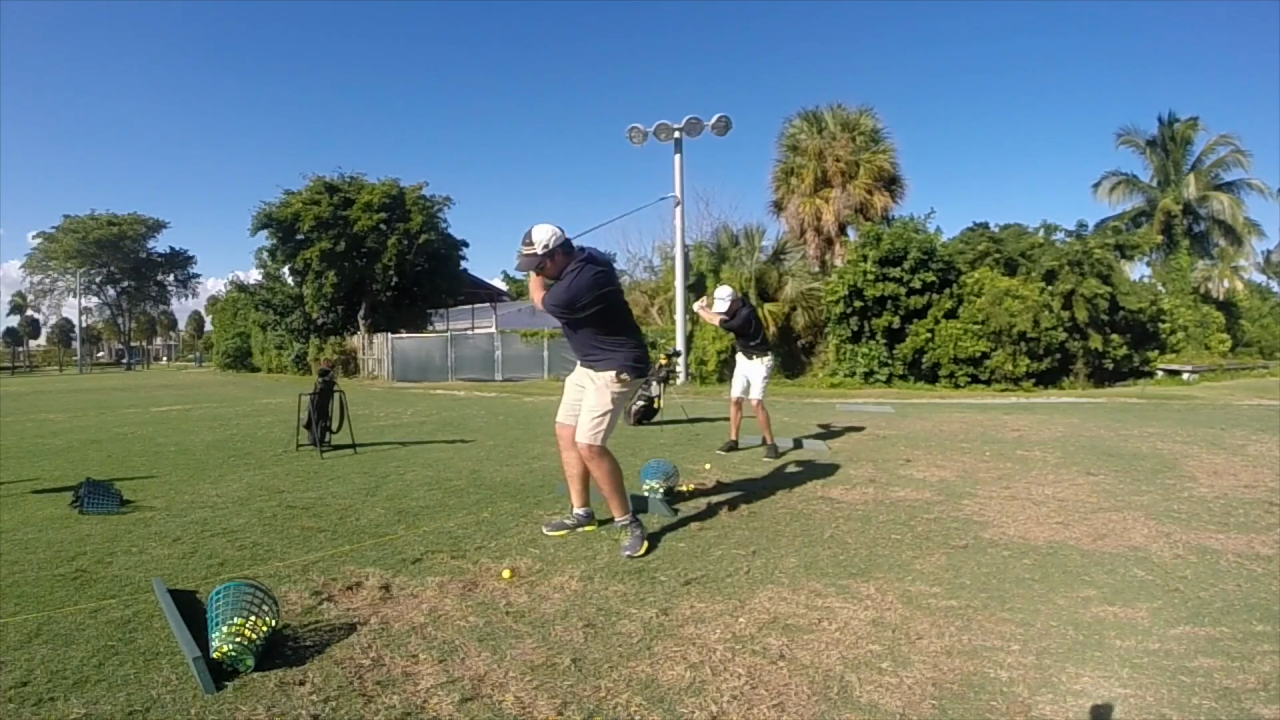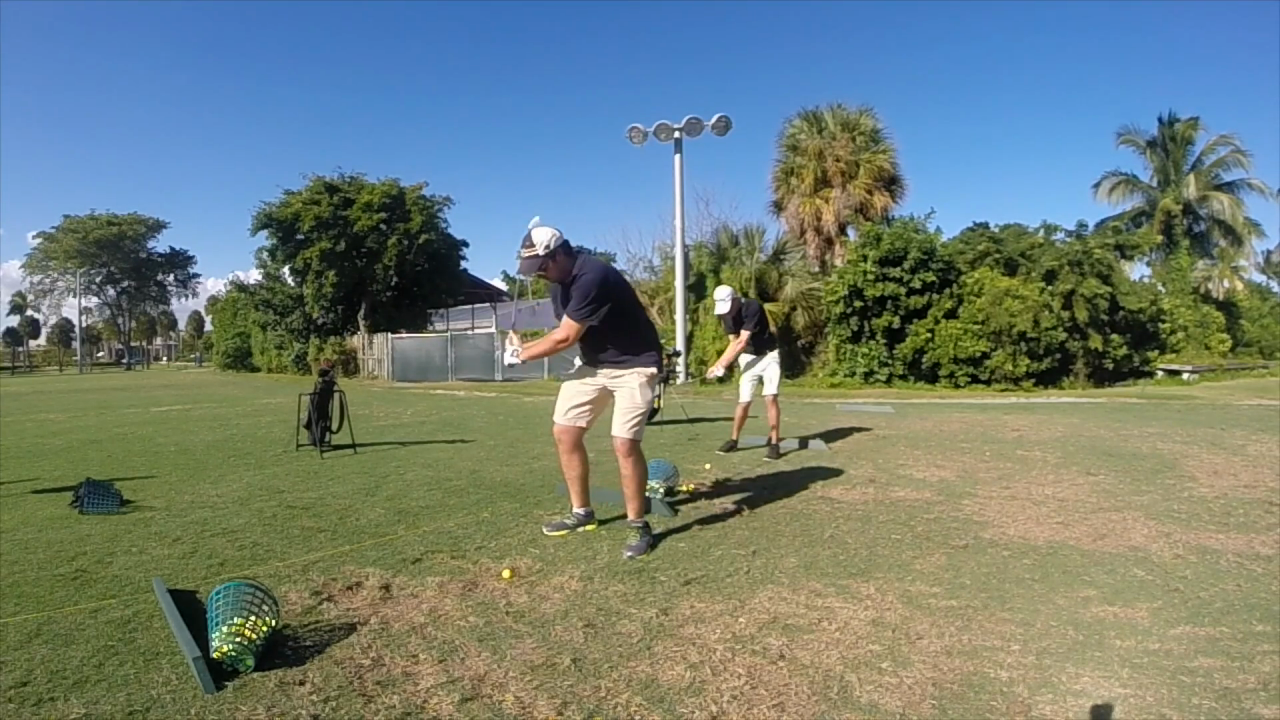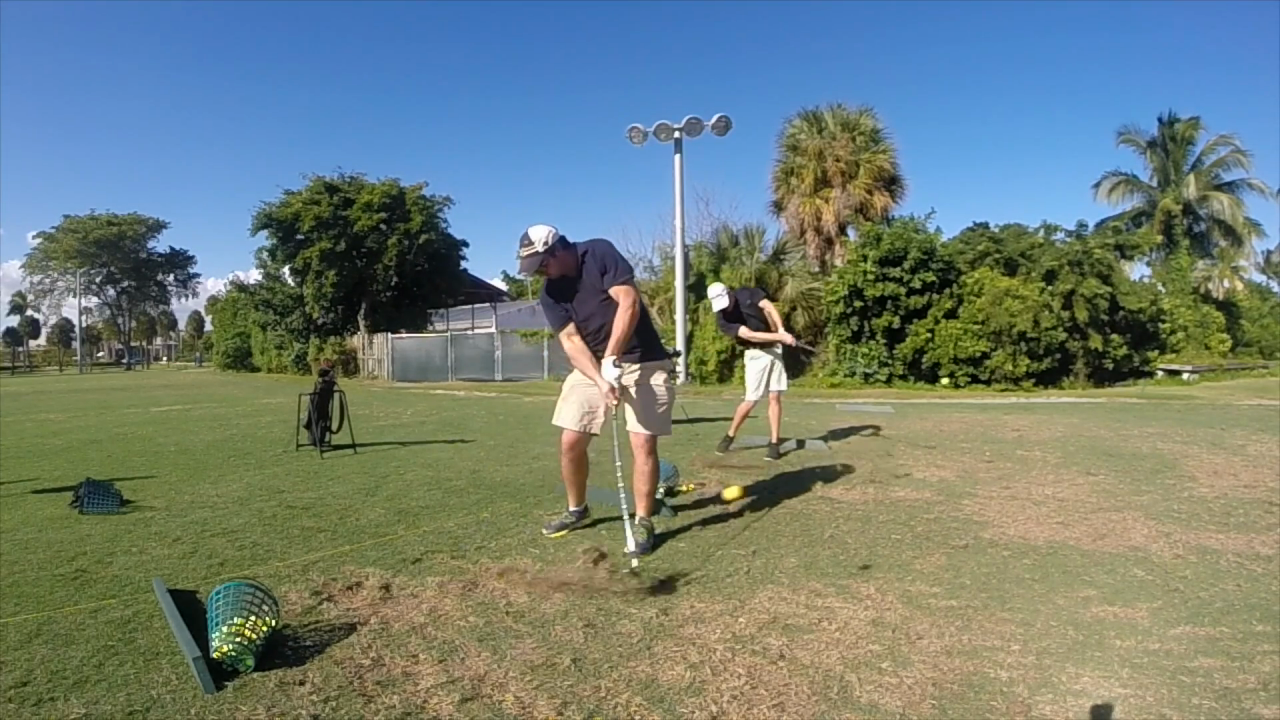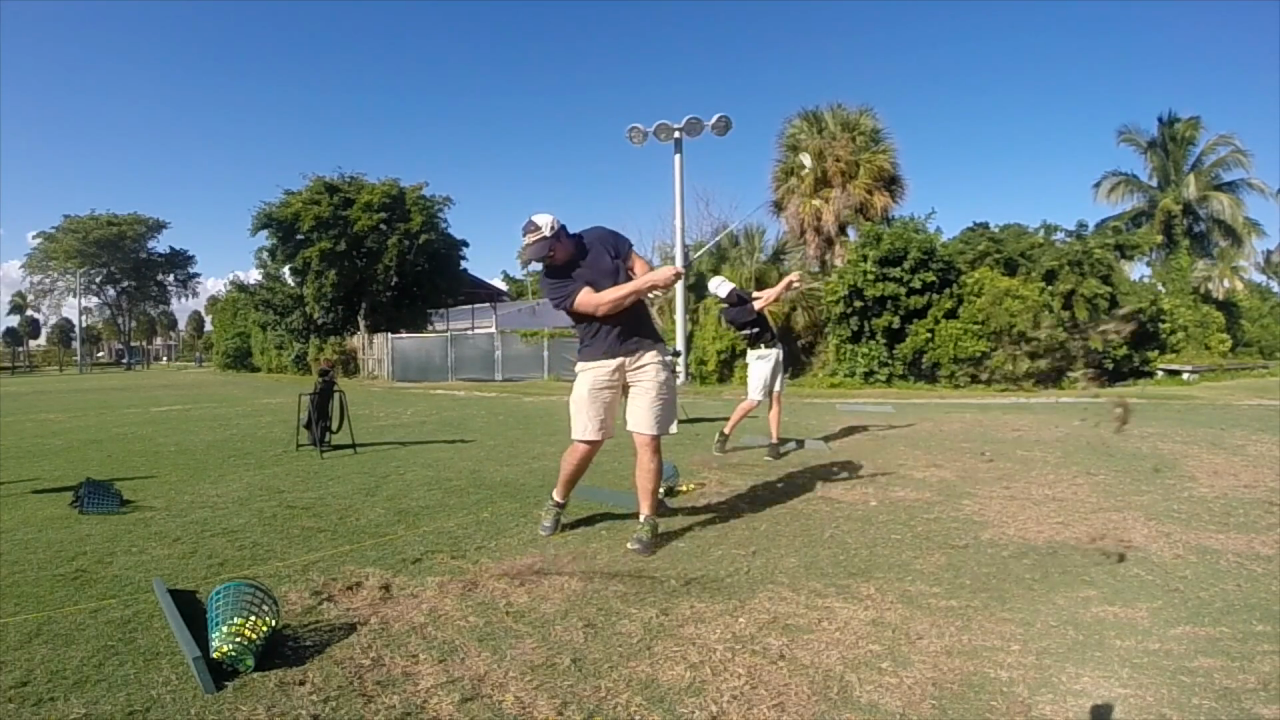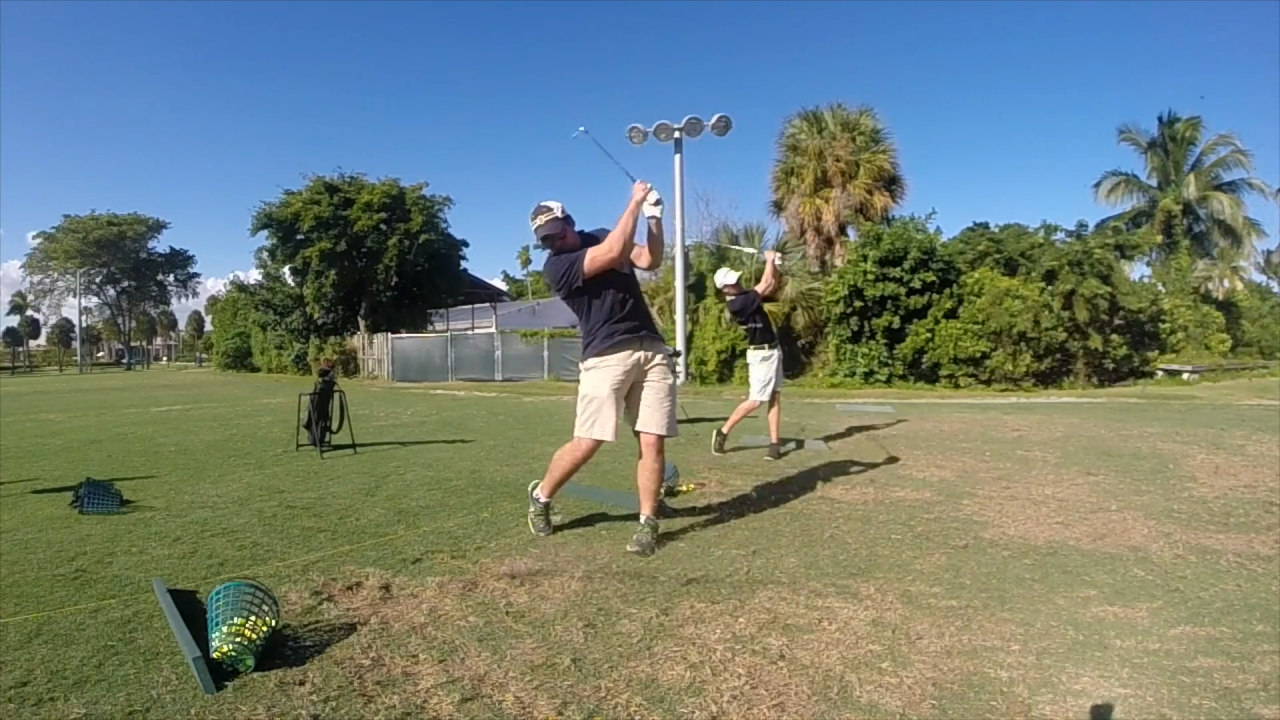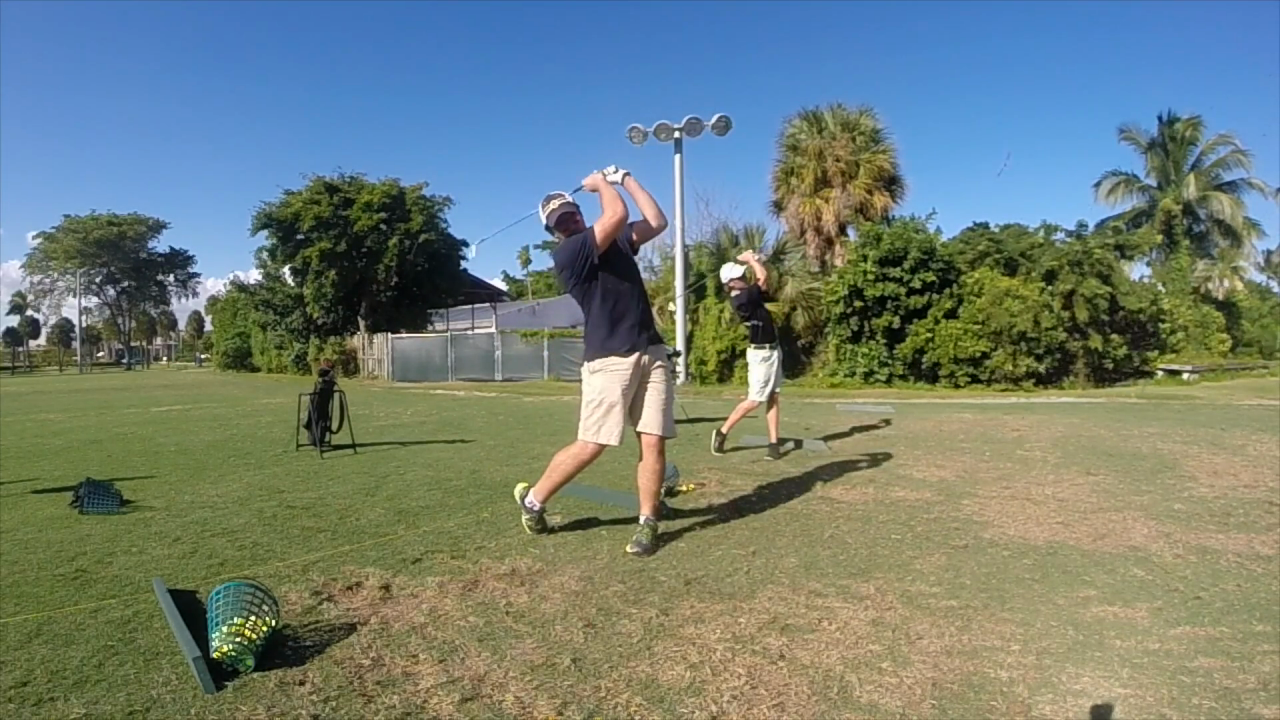
dt=0.5s
person 1, frame 1
left shoulder: (573, 287)
right shoulder: (590, 258)
left elbow: (541, 300)
left wrist: (536, 275)
right wrist: (541, 271)
left hip: (615, 368)
right hip: (591, 363)
left knee: (588, 445)
right knee: (565, 433)
left ankle: (629, 524)
right ankle: (581, 513)
person 1, frame 2
left shoulder: (592, 277)
right shoulder: (564, 281)
left elbow: (565, 337)
right elbow: (565, 328)
left wrist: (522, 352)
right wrist: (524, 346)
left hip: (634, 365)
right hip: (594, 364)
left knee: (624, 444)
right knee: (564, 433)
left ankle: (638, 525)
right ankle: (582, 512)
person 1, frame 3
left shoulder: (599, 253)
right shoulder: (550, 294)
left elbow: (628, 300)
right elbow: (572, 342)
left wrist: (613, 354)
right wrist: (599, 379)
left hip: (645, 361)
right hip: (593, 364)
left knee: (643, 442)
right knee: (571, 440)
left ankle: (643, 523)
right ankle: (576, 509)
person 1, frame 4
left shoulder: (600, 238)
right shoulder: (551, 279)
left elbow: (637, 264)
right elbow: (600, 305)
left wrist: (649, 276)
right wrist: (651, 280)
left hip: (647, 353)
right hip: (598, 362)
left knee: (647, 441)
right knee: (585, 445)
left ankle: (647, 522)
right ankle: (557, 501)
person 1, frame 5
left shoulder: (600, 237)
right shoulder: (557, 267)
left elbow: (650, 260)
right elbow: (613, 253)
left wrist: (653, 218)
right wrist: (635, 201)
left hip: (652, 350)
right hip: (606, 358)
left knee: (652, 441)
right knee: (586, 443)
left ankle: (648, 522)
right ankle: (541, 495)
person 1, frame 6
left shoulder: (615, 239)
right shoulder: (568, 255)
left elbow: (657, 223)
right elbow: (618, 215)
left wrist: (624, 179)
right wrist: (601, 185)
left hip: (651, 353)
right hip: (609, 360)
left knee: (653, 443)
right knee: (591, 445)
left ankle: (648, 523)
right ankle: (533, 499)
person 2, frame 1
left shoulder: (744, 317)
right shoulder: (738, 305)
left elbow: (717, 321)
right elbow: (722, 318)
left wrist: (699, 309)
right wrist: (704, 307)
left hip: (760, 361)
right hip: (743, 358)
left knee: (756, 402)
right knee: (735, 400)
left ankle: (770, 443)
right ankle: (733, 440)
person 2, frame 2
left shoulder: (752, 307)
right shoulder: (726, 315)
left elbow: (742, 341)
right elbow: (733, 343)
left wrist: (722, 364)
right wrist: (719, 364)
left hip: (769, 356)
right hip: (749, 359)
left knee: (770, 399)
right knee: (744, 402)
left ankle: (774, 443)
right ankle: (734, 440)
person 2, frame 3
left shoulder: (745, 293)
right shoulder: (722, 319)
left elbow: (769, 307)
right elbow: (751, 335)
left wrist: (782, 331)
right wrist: (780, 336)
left hip: (775, 349)
right hip: (755, 355)
left knee: (774, 397)
right knee: (751, 401)
left ankle: (774, 443)
right ankle: (729, 436)
person 2, frame 4
left shoulder: (739, 294)
right shoulder: (730, 313)
left elbow: (763, 294)
right elbow: (765, 302)
left wrist: (788, 284)
right wrist: (786, 279)
left hip: (775, 350)
right hip: (760, 355)
left knee: (775, 397)
right knee: (753, 400)
left ankle: (774, 443)
right ankle: (724, 433)
person 2, frame 5
left shoulder: (744, 296)
right shoulder: (737, 304)
left elbow: (772, 286)
right elbow: (765, 283)
left wrist: (773, 264)
right wrist: (769, 260)
left hip: (773, 350)
right hip: (760, 355)
left knee: (775, 397)
right knee: (755, 400)
left ankle: (774, 443)
right ankle: (723, 432)
person 2, frame 6
left shoulder: (748, 293)
right shoulder: (741, 299)
left elbow: (762, 281)
right elbow: (763, 277)
left wrist: (750, 260)
right wrist: (750, 259)
left hip: (773, 350)
right hip: (760, 354)
left knee: (773, 397)
right knee: (754, 400)
left ankle: (773, 443)
right ankle: (722, 432)
